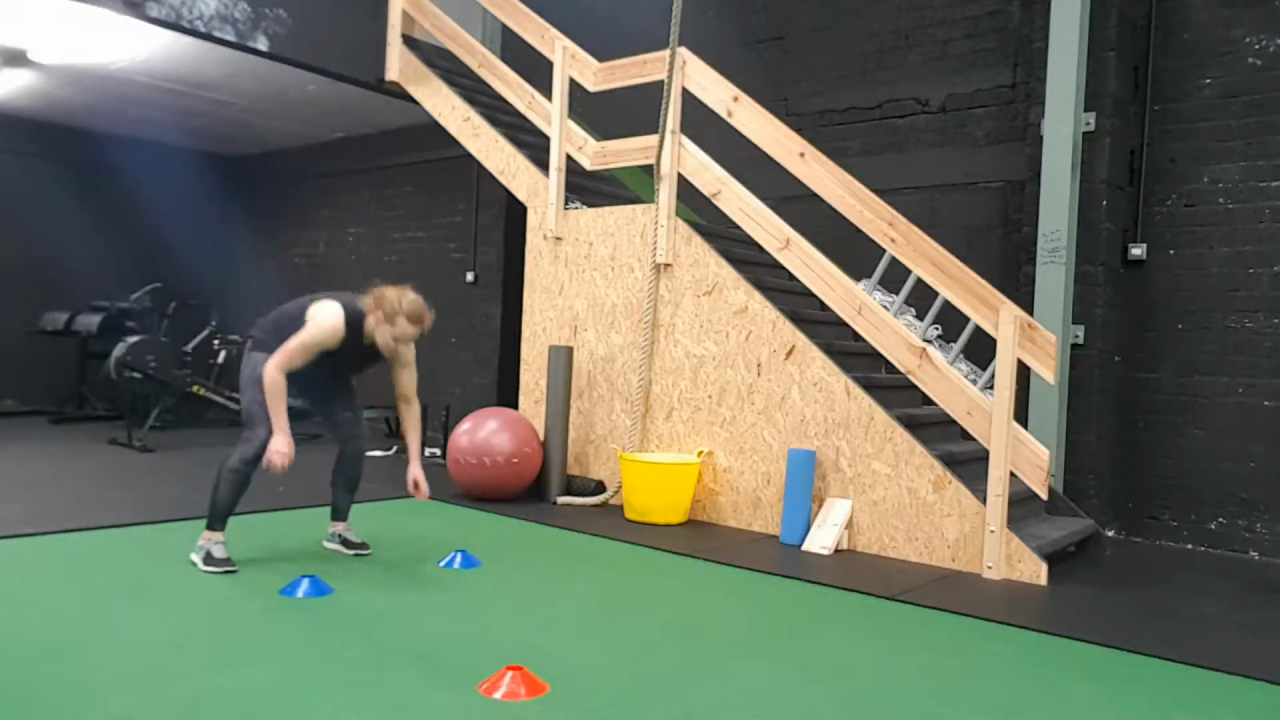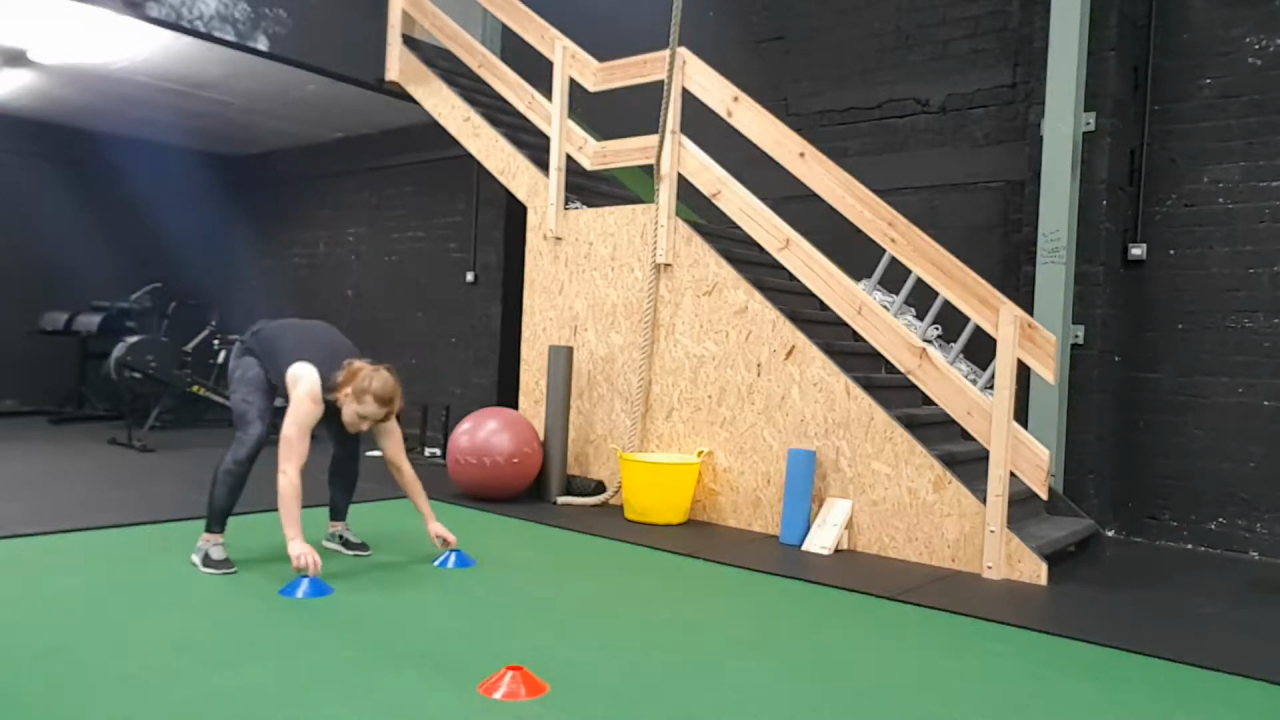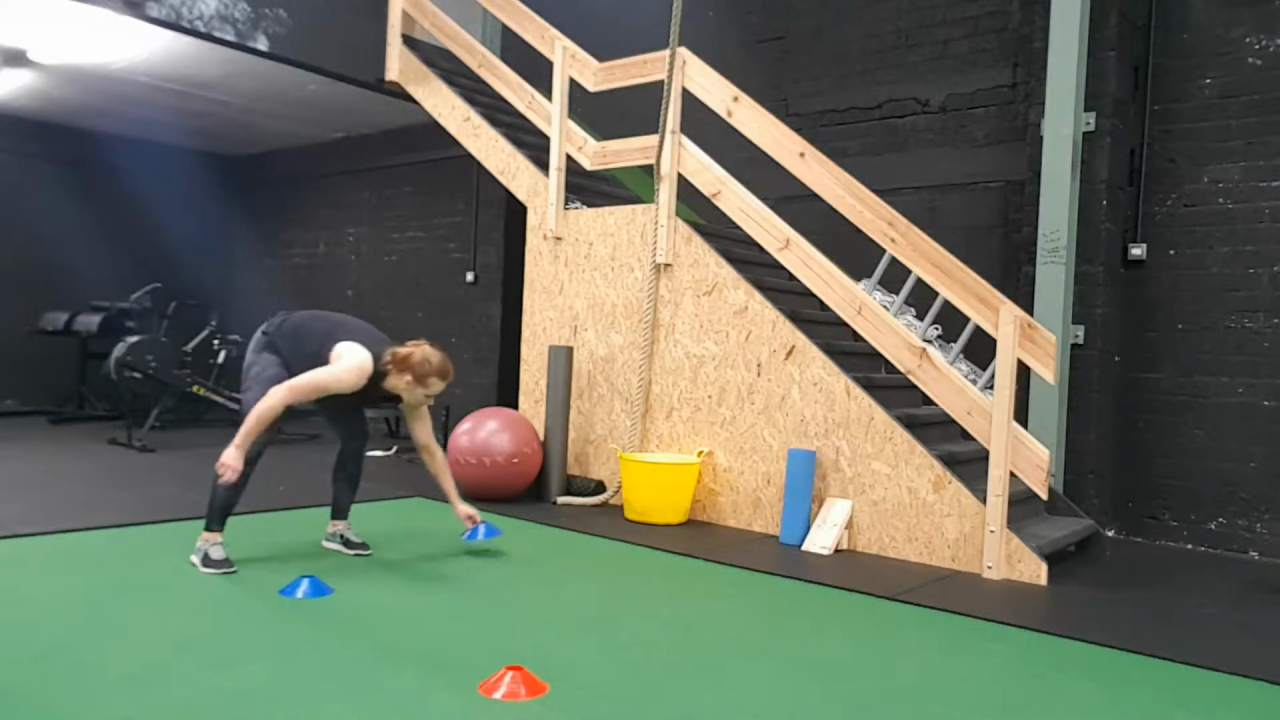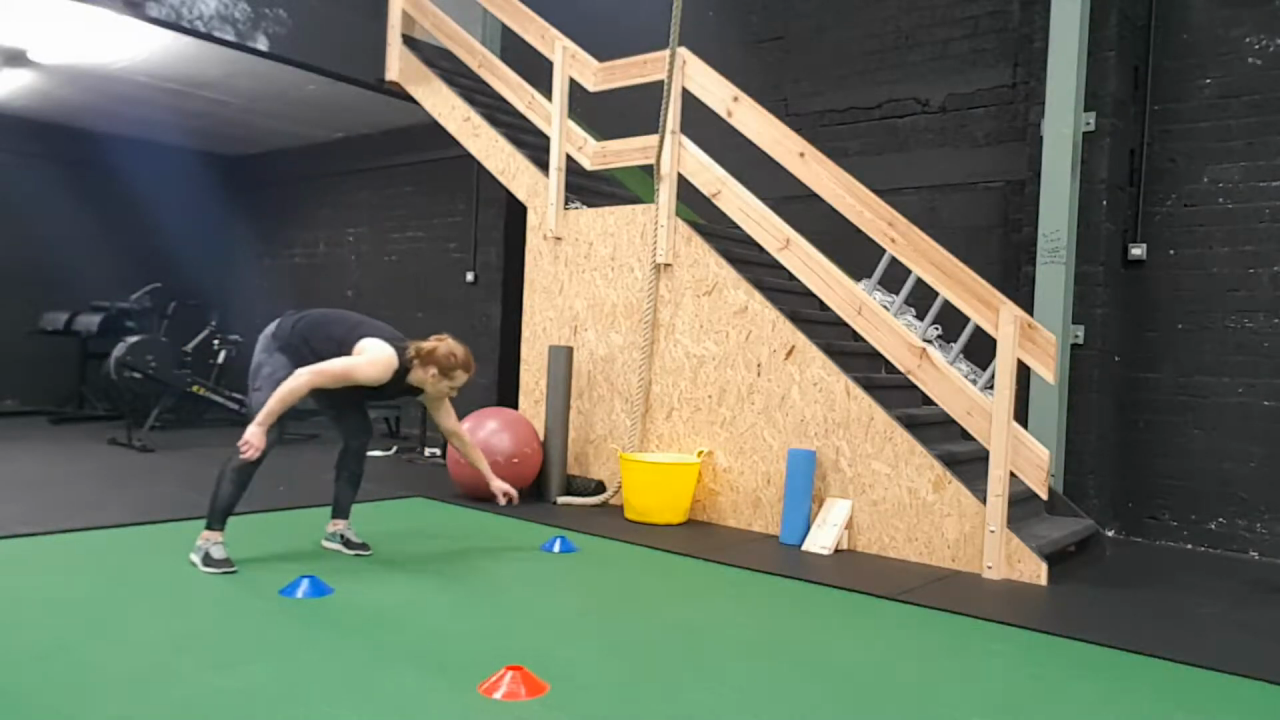
dt=0.5s
person 1, frame 1
left shoulder: (400, 343)
right shoulder: (333, 322)
left elbow: (408, 401)
right elbow: (275, 368)
left wrist: (414, 464)
right wrist: (281, 434)
right hip: (269, 351)
left knee: (353, 436)
right knee: (257, 438)
left ankle: (338, 528)
right ankle: (209, 539)
person 1, frame 2
left shoulder: (373, 400)
right shoulder: (311, 393)
left elbow: (399, 464)
right elbow: (288, 470)
left wrist: (431, 520)
right wrist: (295, 540)
right hip: (257, 354)
left knee: (348, 441)
right knee: (252, 438)
left ankle: (337, 529)
right ankle: (210, 541)
person 1, frame 3
left shoulder: (408, 385)
right shoulder: (358, 368)
left elbow: (429, 447)
right elbow: (279, 395)
left wrist: (457, 503)
right wrist: (237, 448)
left hip: (315, 357)
right hip: (275, 347)
left knee: (356, 436)
right knee: (259, 439)
left ankle: (337, 528)
right ankle: (209, 540)
person 1, frame 4
left shoulder: (428, 379)
right shoulder: (385, 363)
left elbow: (455, 433)
right elbow: (307, 376)
left wrist: (492, 479)
right wrist: (260, 424)
left hip: (328, 360)
right hip: (283, 345)
left knee: (359, 434)
right knee: (259, 443)
left ankle: (338, 528)
right ankle: (208, 540)
